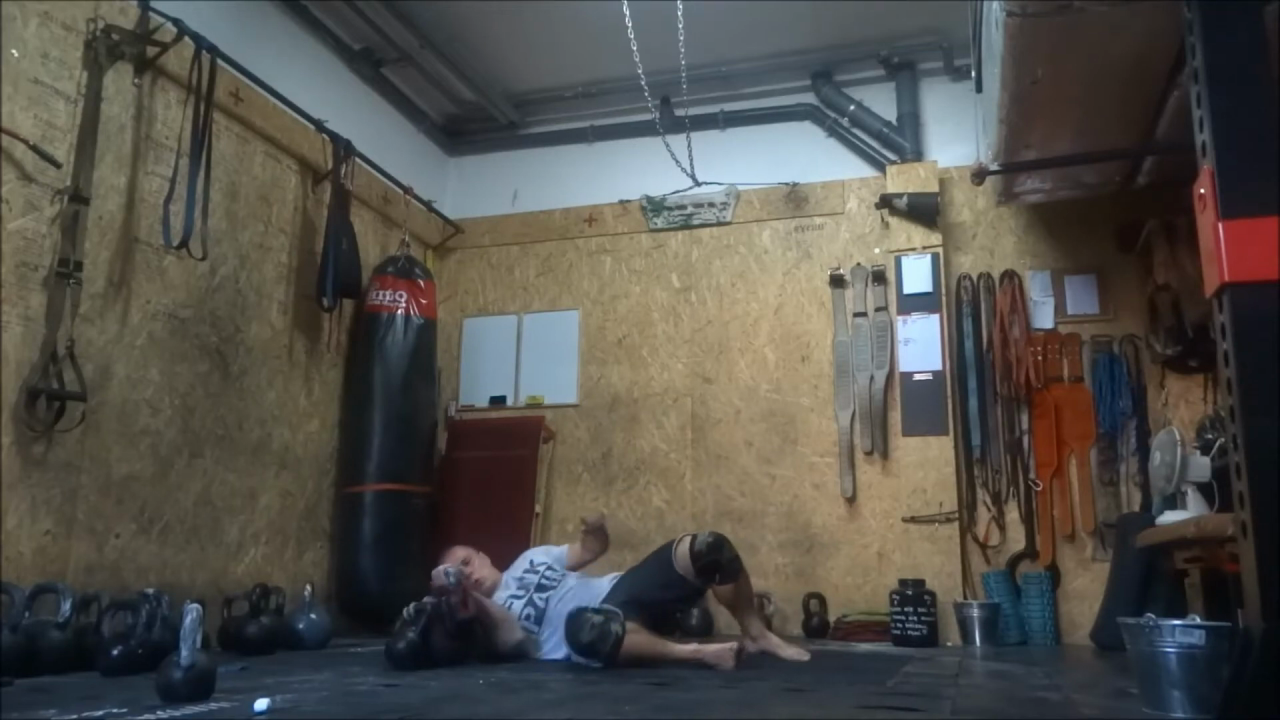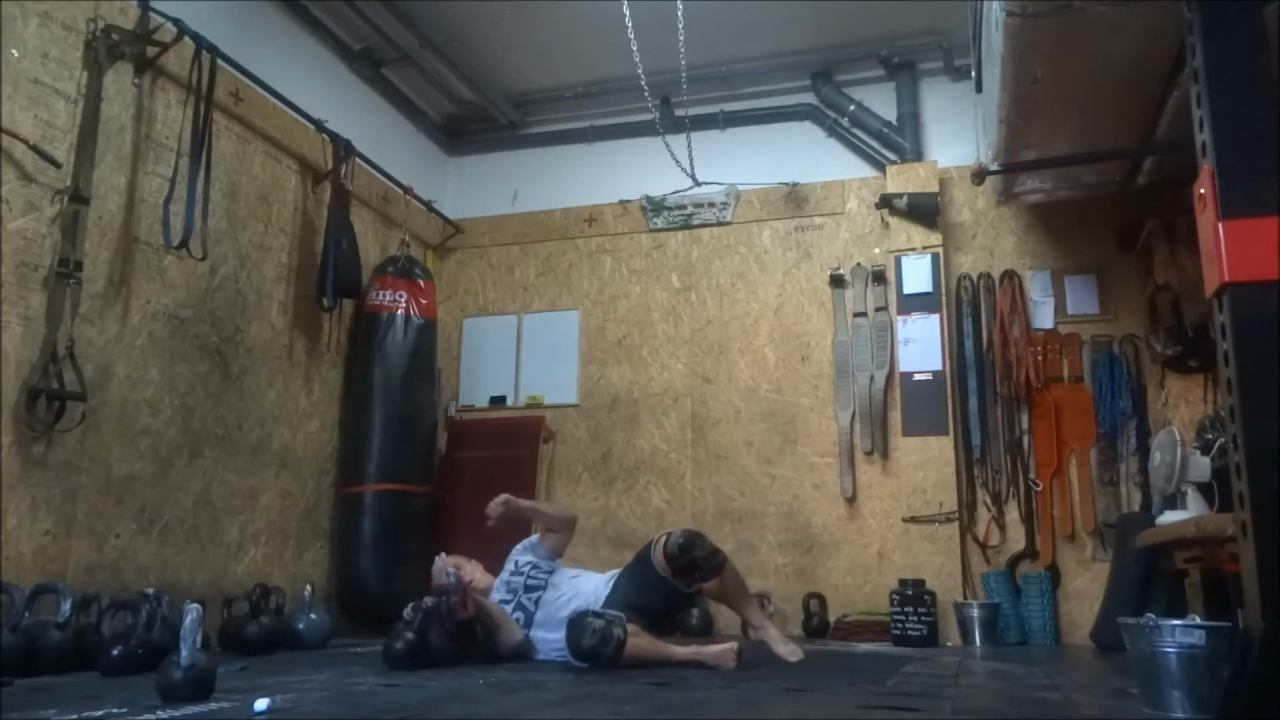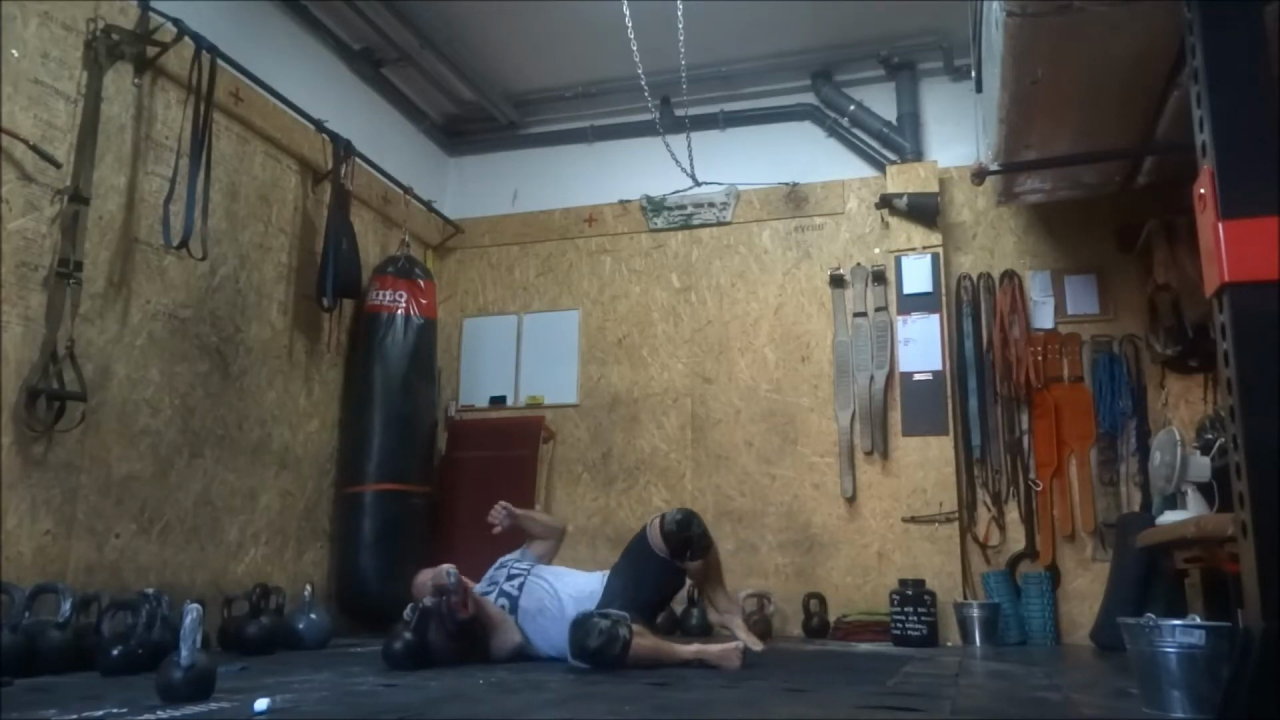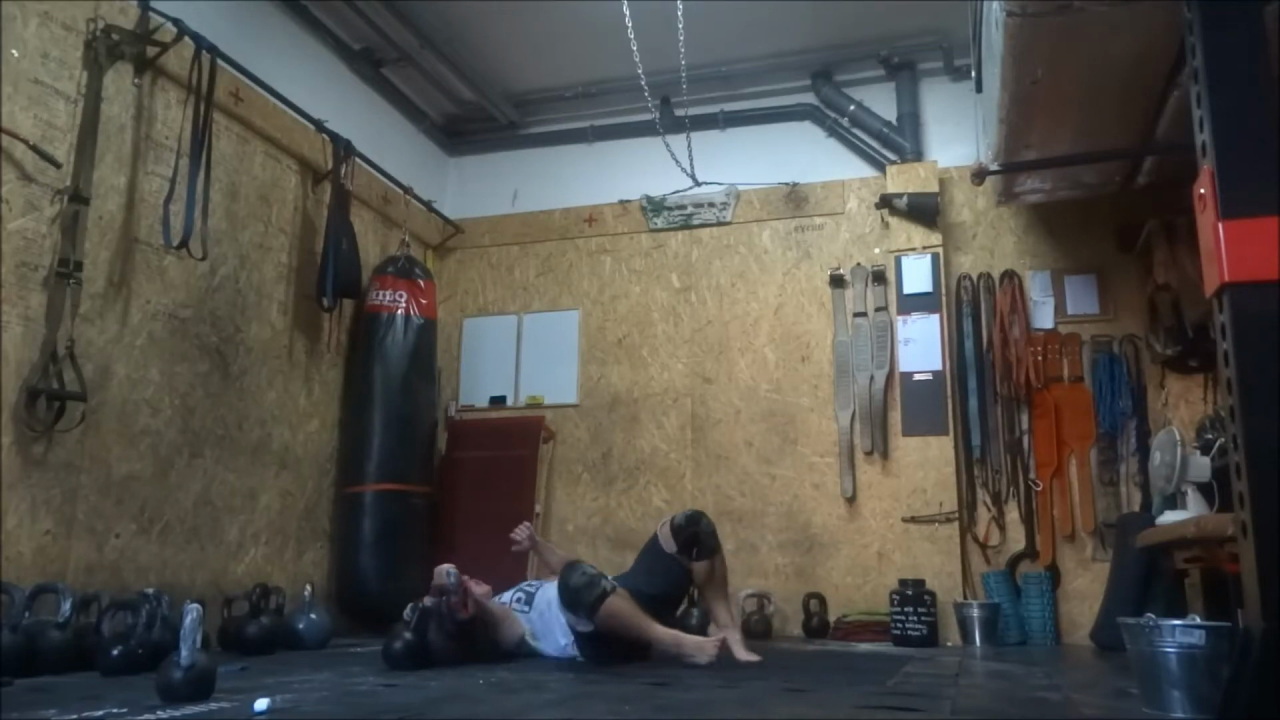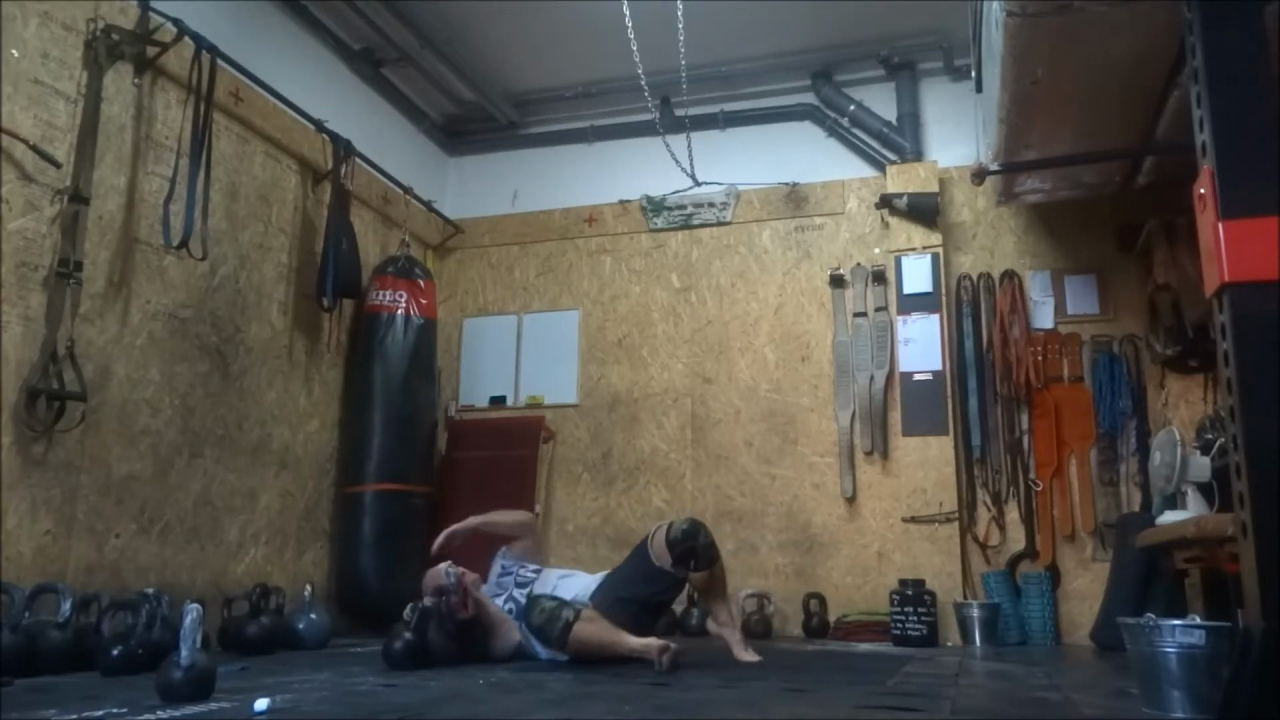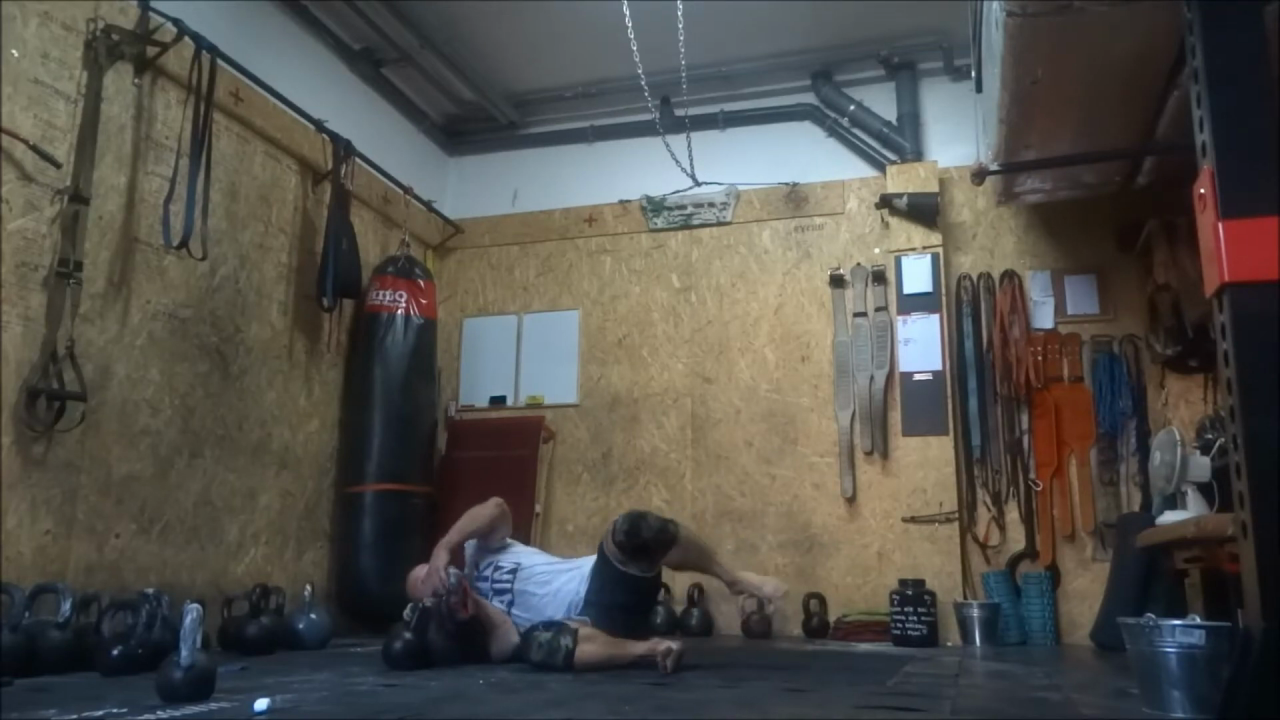
dt=0.4s
person 1, frame 1
left shoulder: (530, 560)
right shoulder: (492, 610)
left elbow: (594, 550)
right elbow: (516, 642)
left wrist: (596, 530)
right wrist: (464, 598)
left hip: (623, 590)
right hip: (603, 622)
left knee: (707, 548)
right knee: (584, 629)
left ankle: (756, 635)
right ankle: (696, 653)
person 1, frame 2
left shoulder: (521, 558)
right shoulder: (492, 611)
left elbow: (567, 522)
right elbow: (514, 644)
left wrist: (518, 507)
right wrist: (469, 601)
left hip: (624, 588)
right hip: (602, 624)
left knee: (682, 546)
right knee: (584, 632)
left ankle: (760, 626)
right ankle: (696, 654)
person 1, frame 3
left shoulder: (504, 567)
right shoulder: (478, 615)
left elbow: (555, 531)
right elbow: (509, 645)
left wrist: (516, 517)
right wrist: (466, 600)
left hip: (615, 586)
right hip: (595, 624)
left knee: (679, 525)
right knee: (590, 636)
left ankle: (726, 612)
right ankle: (701, 653)
person 1, frame 4
left shoulder: (516, 595)
right shoulder: (491, 618)
left elbow: (564, 570)
right elbow: (511, 632)
left wrist: (535, 543)
right wrist: (466, 599)
left hip: (626, 597)
right hip: (602, 640)
left knee: (691, 525)
right knee: (576, 576)
left ankle: (725, 628)
right ankle: (678, 642)
person 1, frame 5
left shoulder: (504, 569)
right shoulder: (478, 616)
left elbow: (526, 522)
right elbow: (509, 643)
left wrist: (468, 523)
right wrist: (467, 601)
left hip: (613, 590)
right hip: (590, 623)
left knee: (686, 534)
right knee: (540, 611)
left ankle: (723, 623)
right ankle: (642, 646)
person 1, frame 6
left shoulder: (478, 555)
right shoulder: (466, 608)
left elbow: (497, 509)
right elbow: (508, 645)
left wrist: (442, 546)
right wrist: (470, 601)
left hip: (602, 581)
right hip: (591, 620)
left knee: (635, 529)
right knee: (541, 641)
left ankle: (736, 579)
right ankle: (650, 648)
